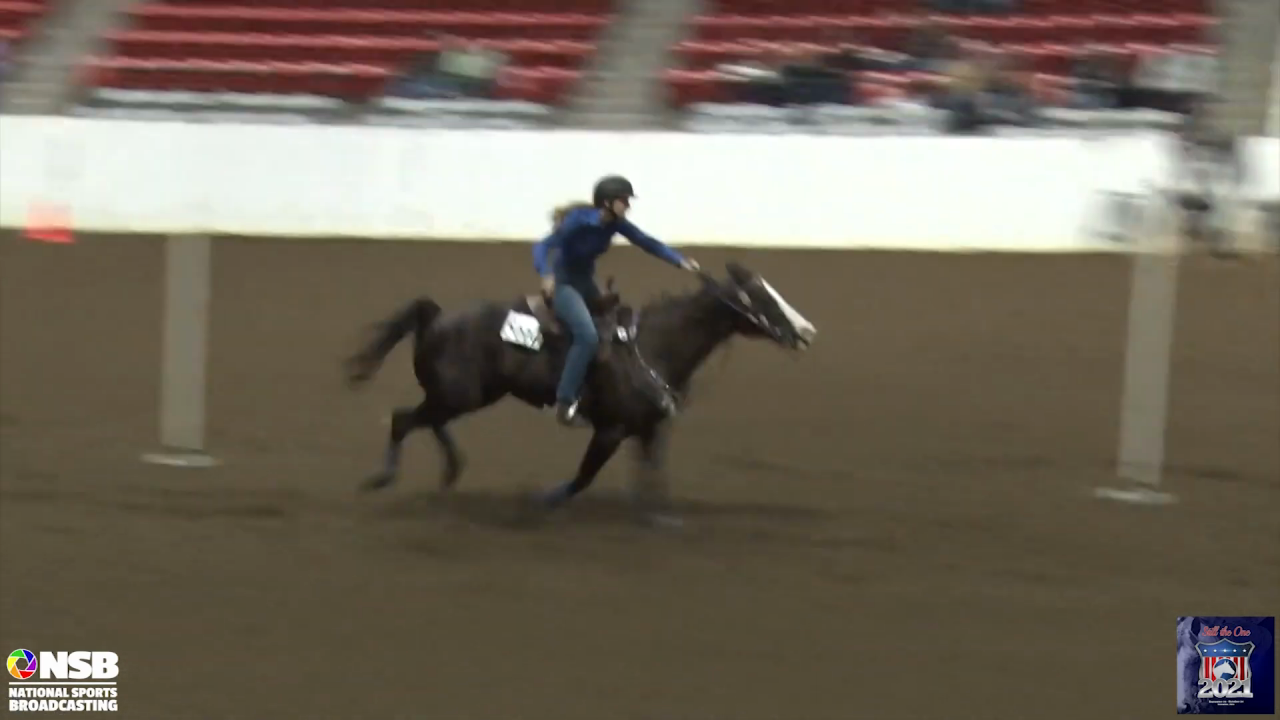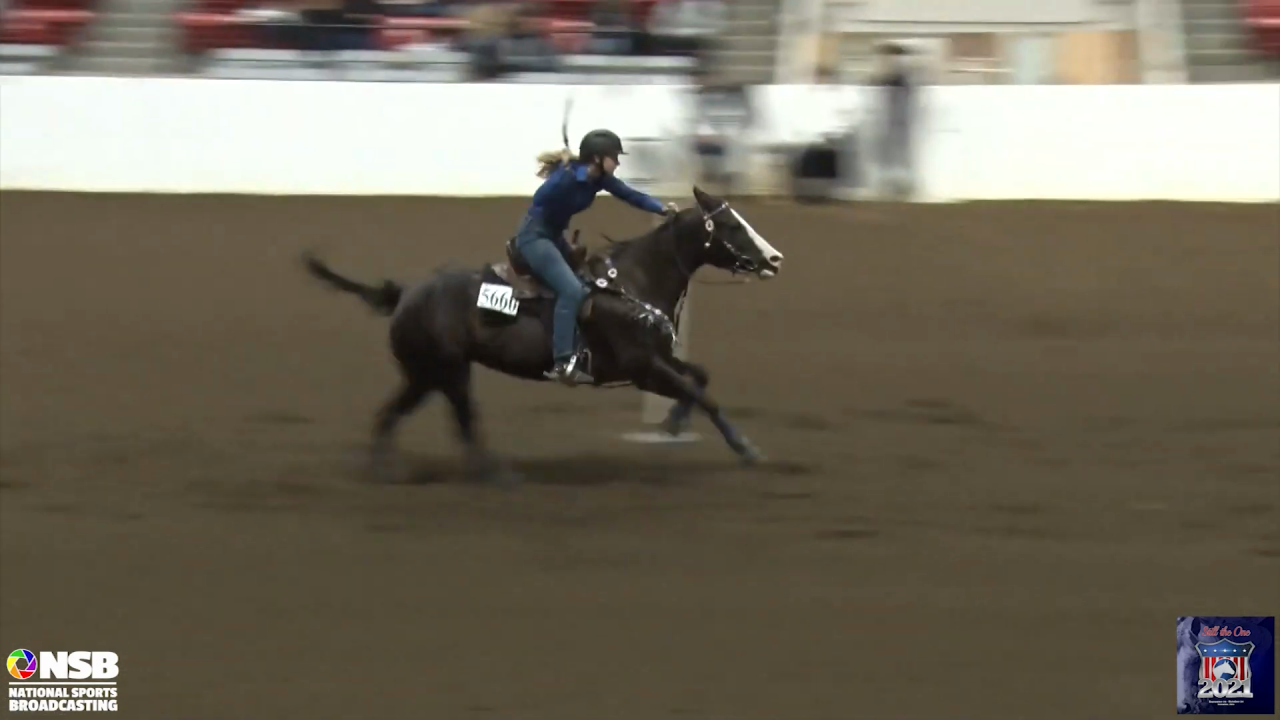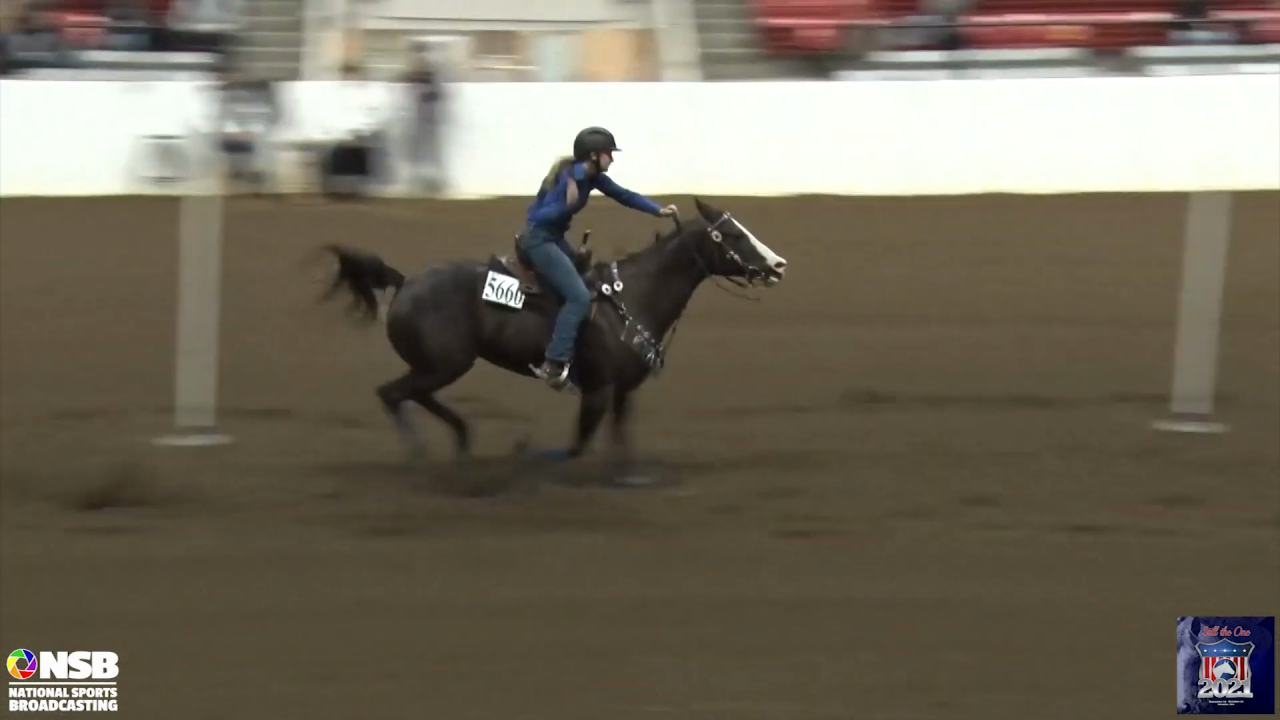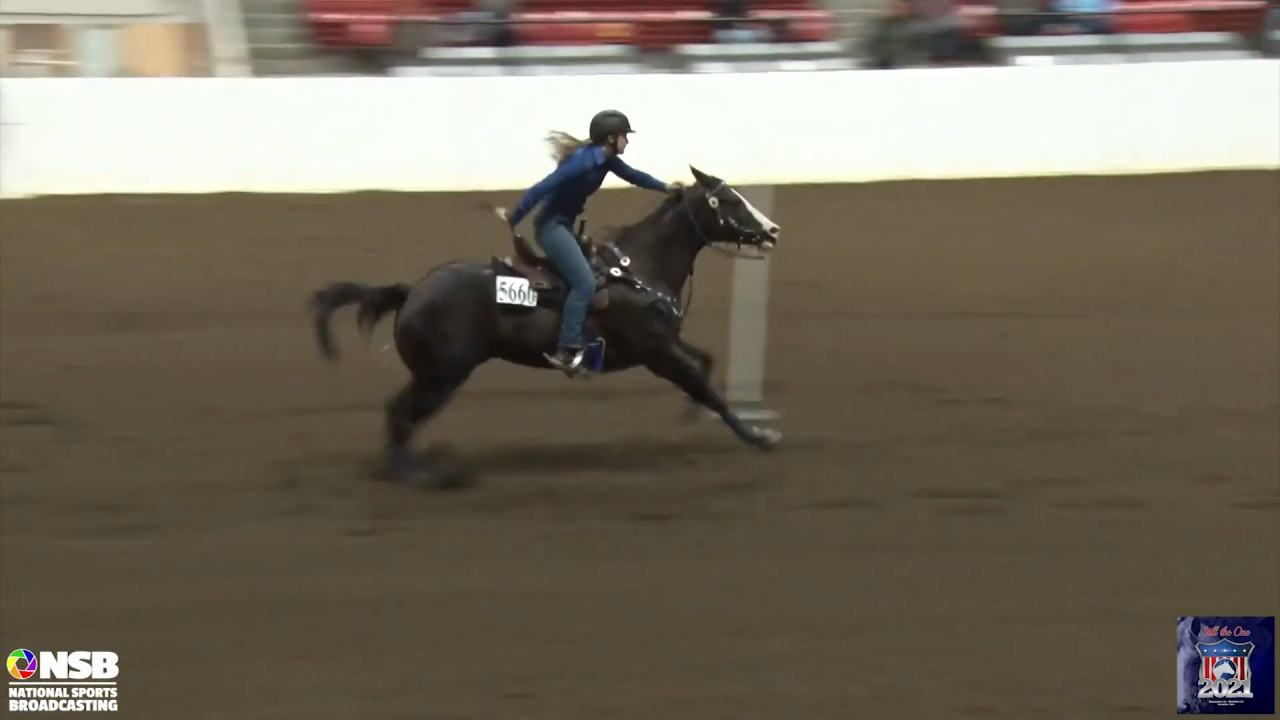
dt=0.2s
person 1, frame 1
left shoulder: (616, 223)
right shoulder: (578, 221)
left elbow: (649, 243)
right elbow: (542, 247)
left wrist: (681, 262)
right wrist: (546, 276)
left hip: (583, 282)
right hip: (561, 284)
right knee: (588, 337)
right ankle: (564, 402)
person 1, frame 2
left shoulder: (599, 178)
right shoulder: (567, 175)
left elbow: (630, 195)
right elbow: (540, 199)
left wrist: (662, 208)
right wrist: (564, 168)
left hip: (553, 236)
right hip: (533, 237)
right knee: (572, 291)
right ankle: (562, 362)
person 1, frame 3
left shoulder: (593, 177)
right shoulder: (566, 177)
left elbow: (623, 195)
right elbow: (541, 215)
left wrist: (659, 210)
right wrist: (566, 204)
left hip: (554, 240)
right hip: (540, 241)
right knee: (579, 297)
right ankle: (554, 363)
person 1, frame 4
left shoulder: (605, 158)
right shoulder: (583, 161)
left elbow: (633, 176)
right elbow: (540, 189)
left wrist: (665, 187)
right wrist: (513, 217)
left hip: (563, 224)
right hip: (552, 225)
right knee: (585, 283)
right ankle: (567, 351)
